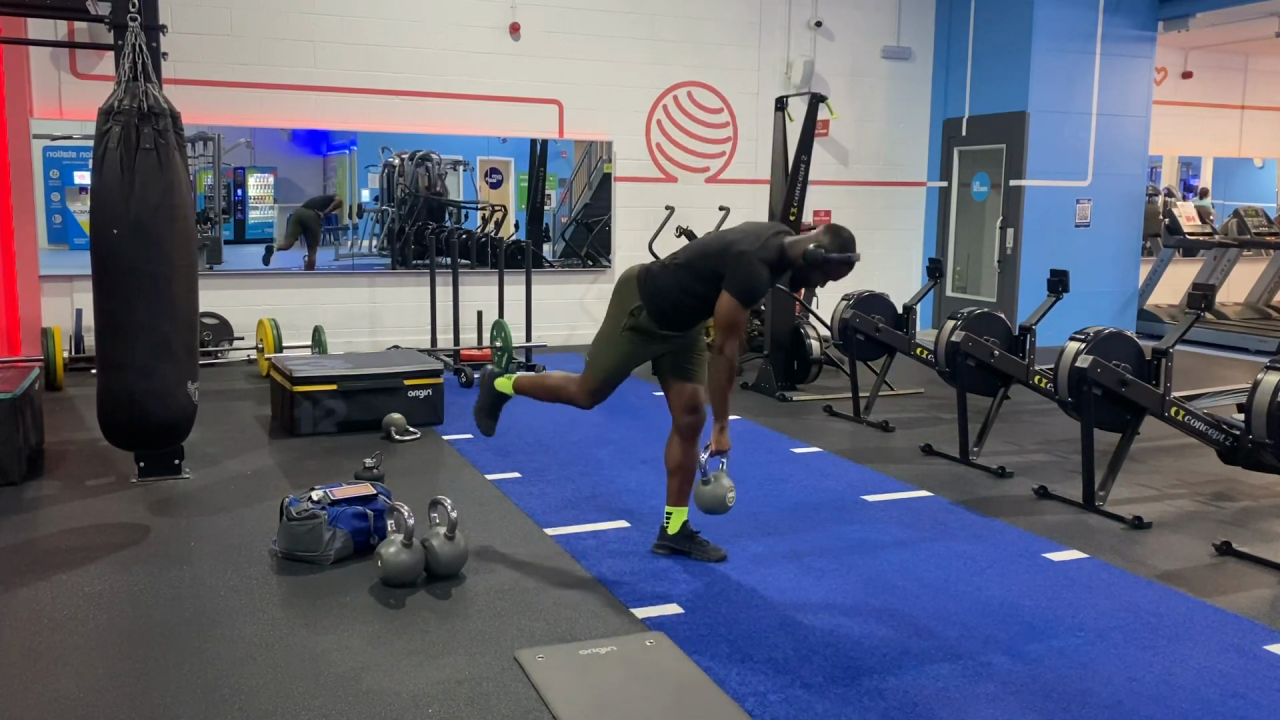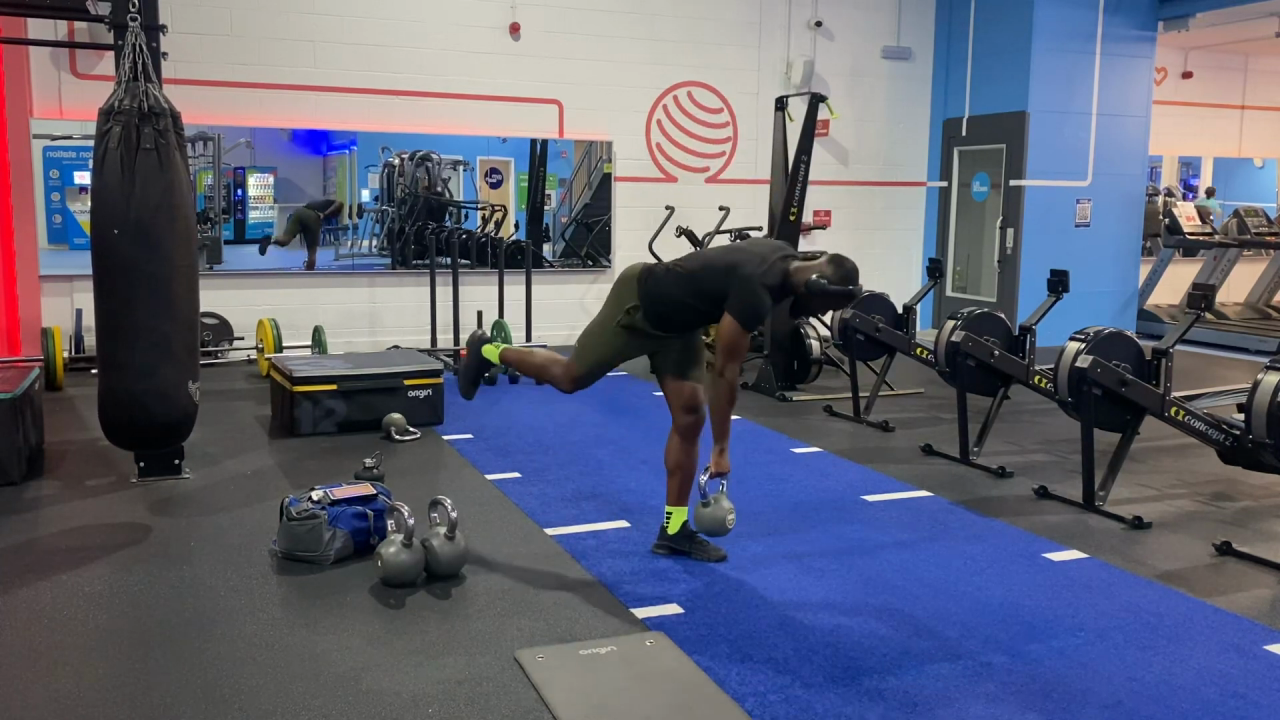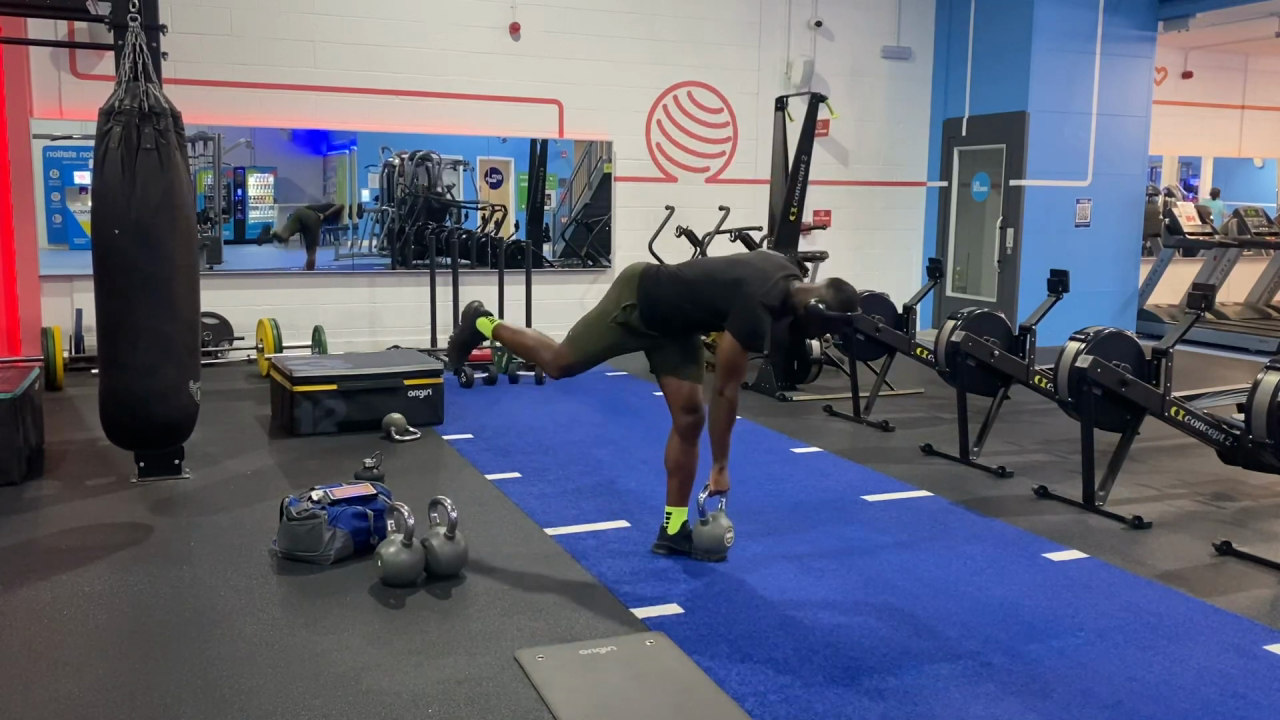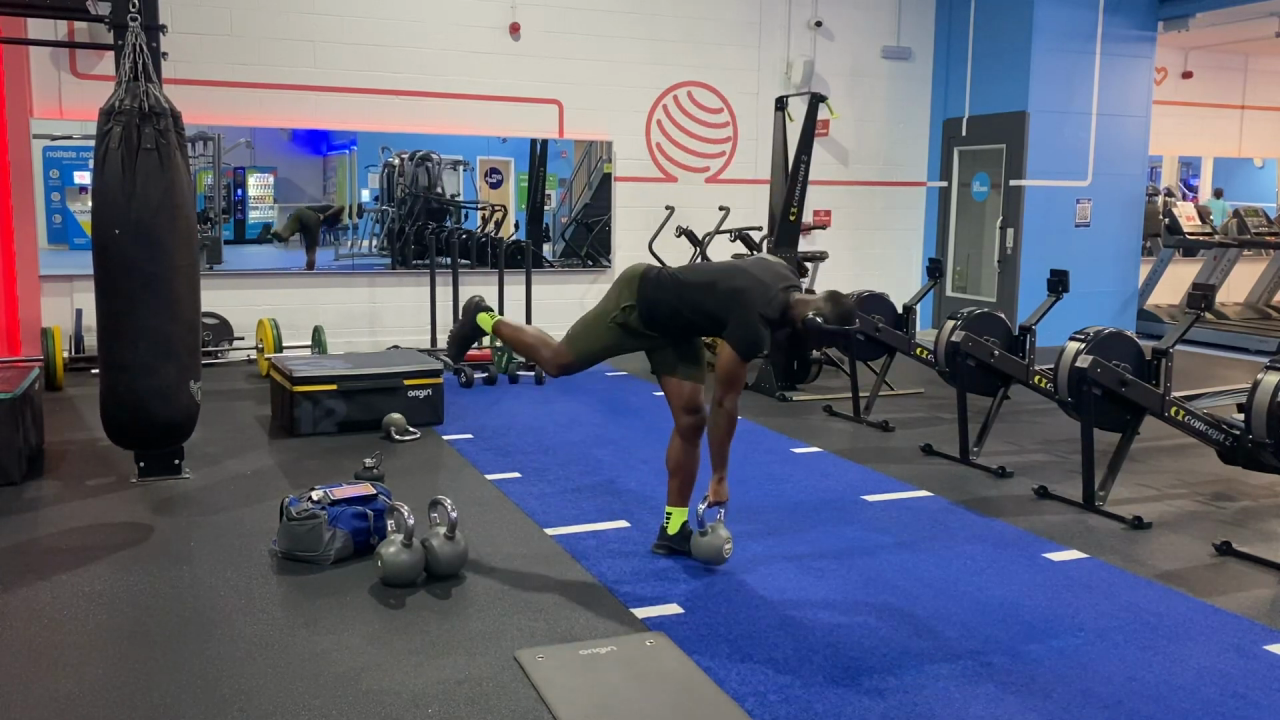
dt=0.2s
person 1, frame 1
left shoulder: (784, 242)
right shoulder: (754, 268)
right elbow: (725, 351)
right wrist: (722, 427)
left hip: (679, 318)
right hip: (642, 308)
left knee: (690, 416)
right knee: (586, 394)
left ankle: (673, 530)
right ankle: (501, 387)
person 1, frame 2
left shoulder: (787, 261)
right shoulder: (756, 292)
right elbow: (726, 375)
right wrist: (721, 450)
left hip: (676, 317)
right hip: (638, 306)
left knee: (690, 415)
right knee: (570, 378)
left ankle: (673, 529)
right ankle: (488, 354)
person 1, frame 3
left shoulder: (788, 275)
right shoulder: (757, 311)
right elbow: (726, 392)
right wrist: (720, 468)
left hip: (672, 316)
right hip: (637, 304)
left knee: (690, 415)
right knee: (560, 363)
left ankle: (673, 530)
right ankle: (483, 325)
person 1, frame 4
left shoulder: (787, 281)
right shoulder: (755, 321)
right elbow: (726, 404)
right wrist: (720, 480)
left hip: (671, 319)
right hip: (637, 305)
left knee: (691, 416)
right knee: (558, 360)
left ankle: (673, 530)
right ankle: (483, 321)
